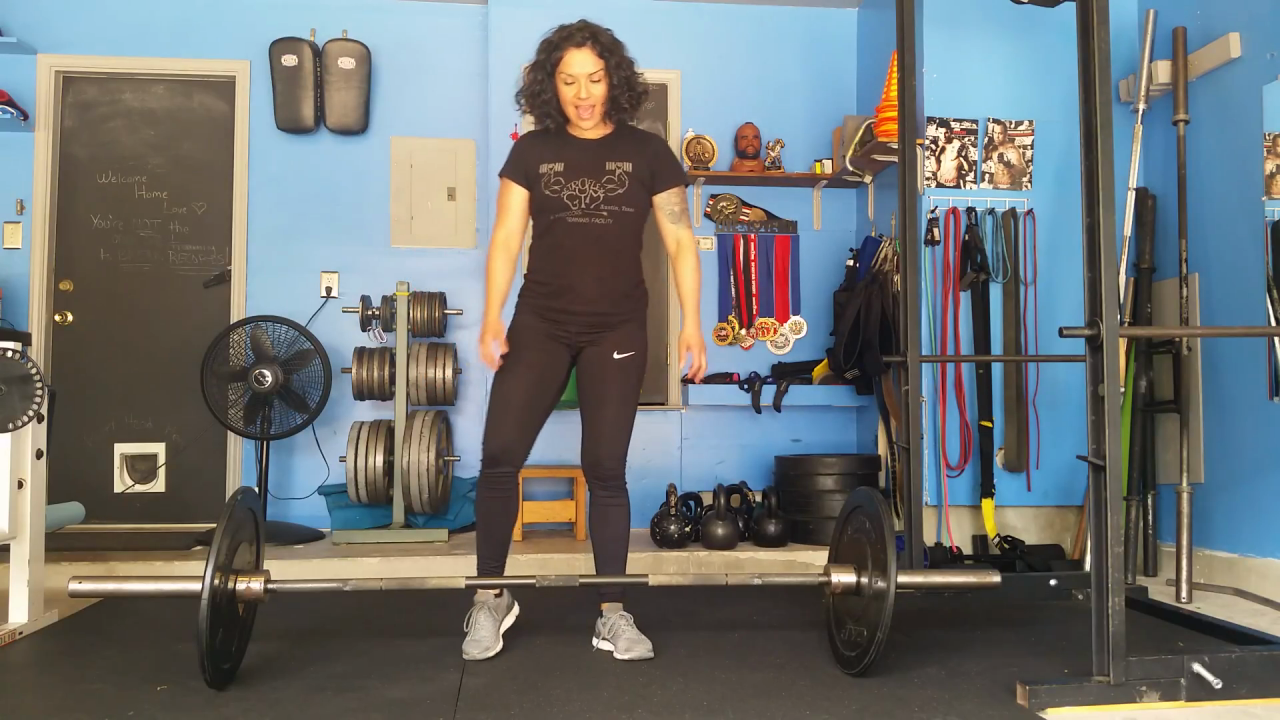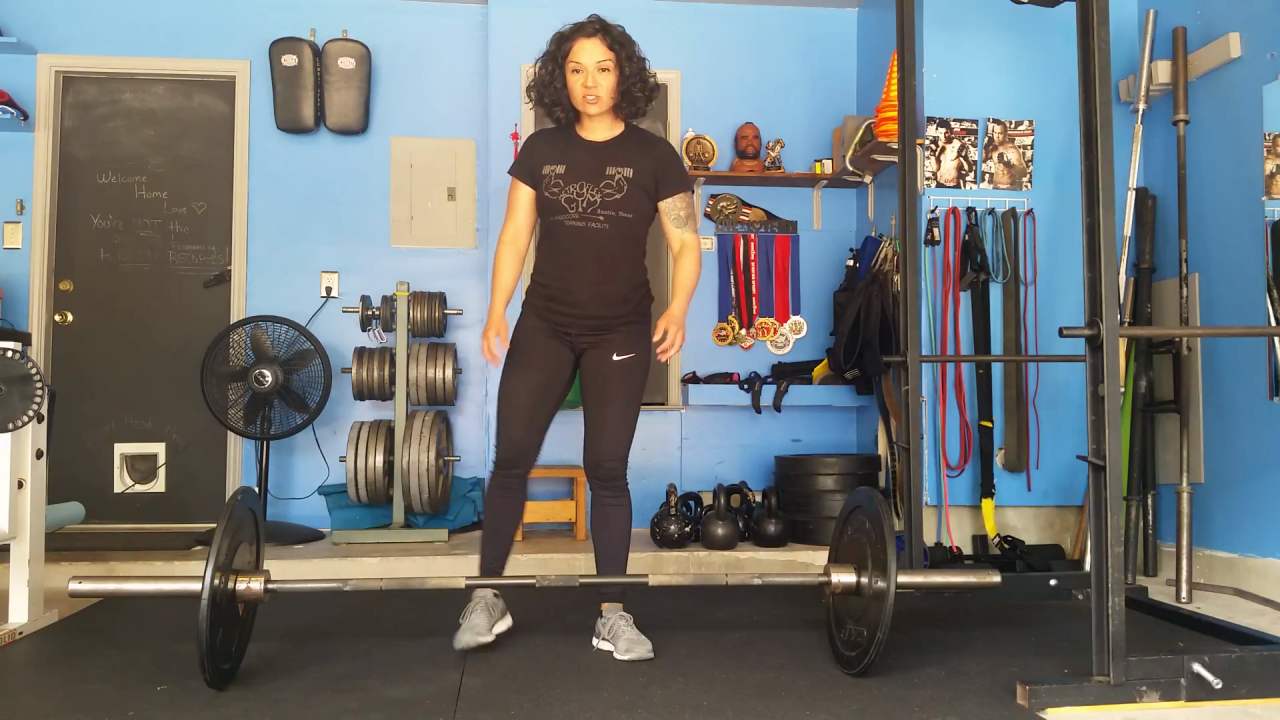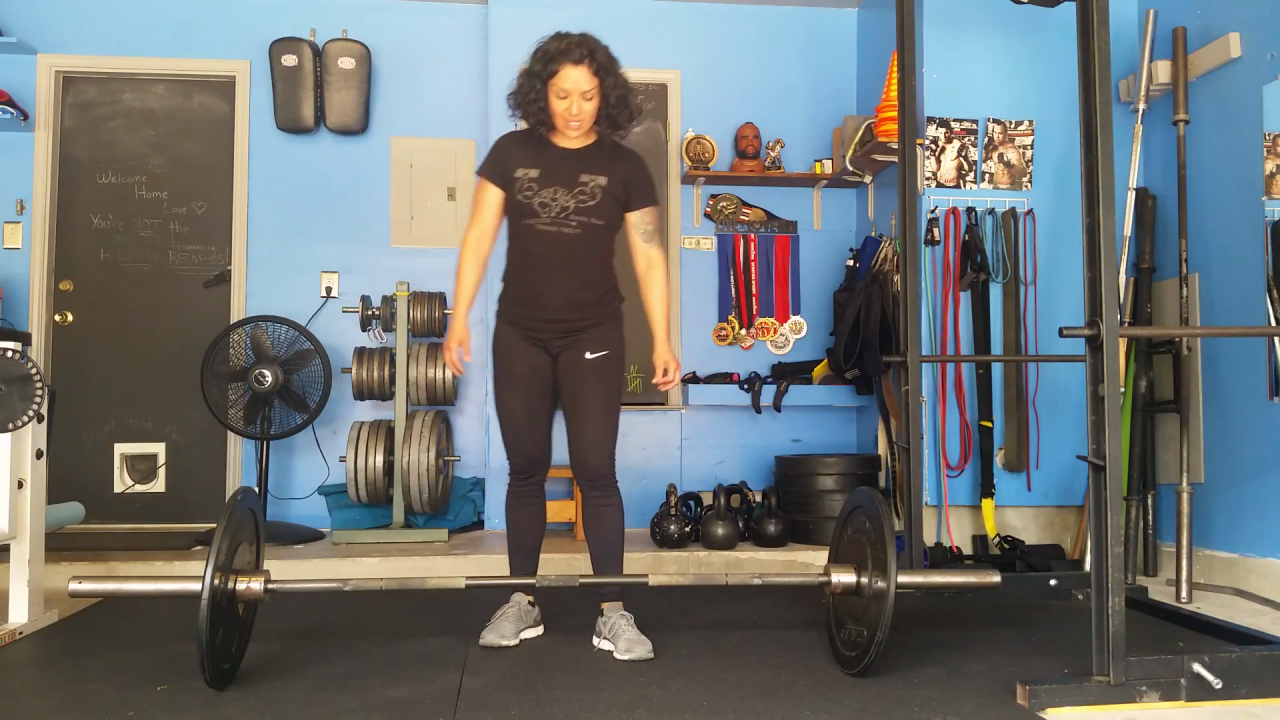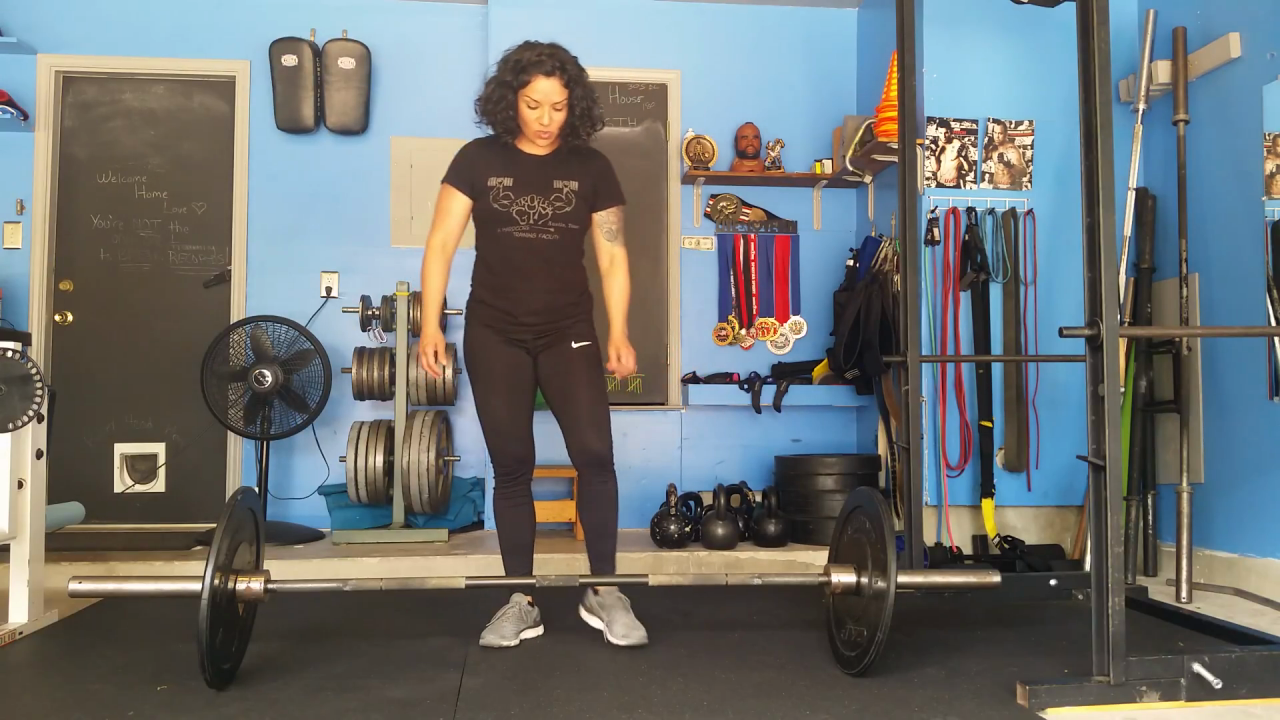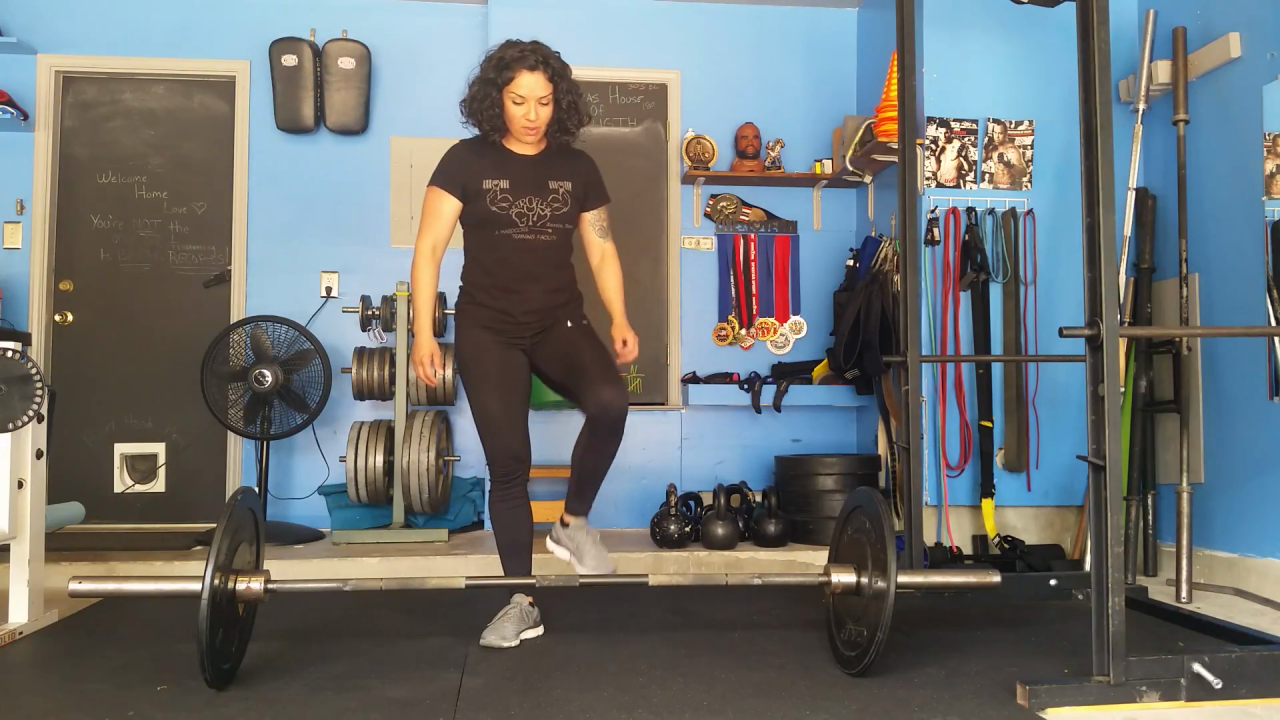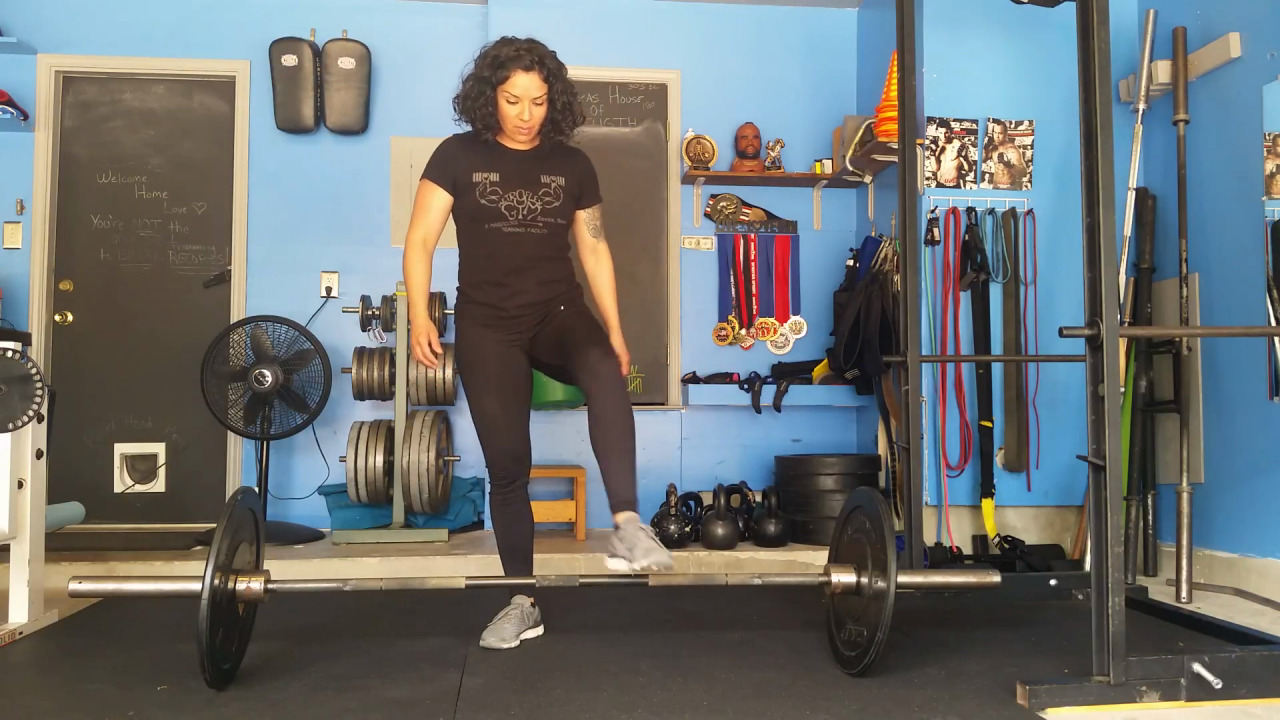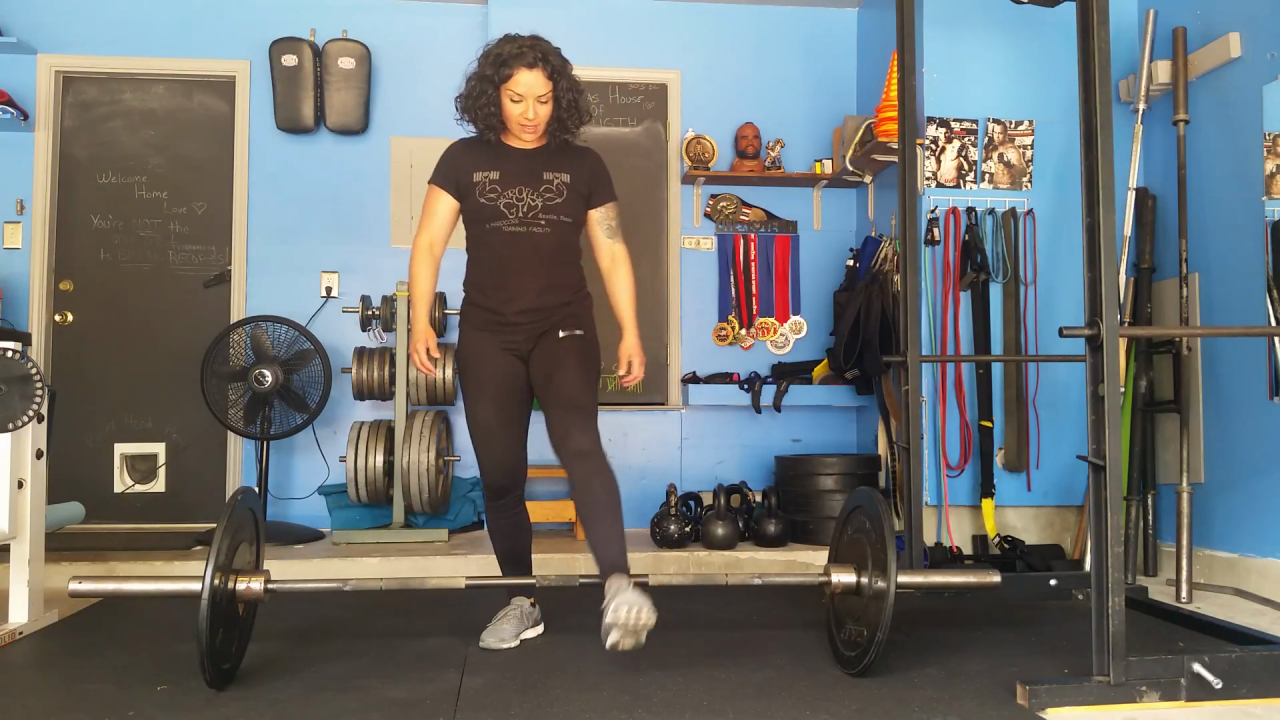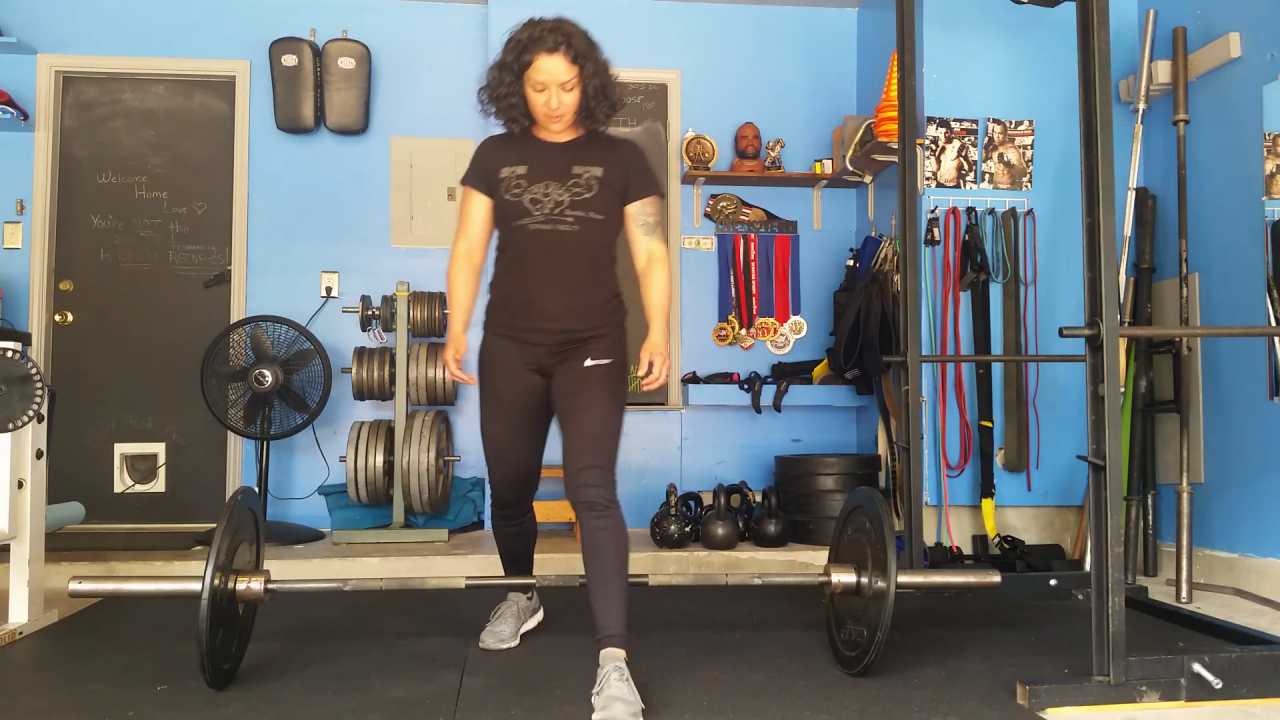
dt=0.3s
person 1, frame 1
left shoulder: (647, 151)
right shoulder: (532, 151)
left elbow: (680, 241)
right elbow: (506, 238)
left wrist: (692, 323)
right wrist: (491, 317)
left hip: (617, 330)
right hip: (540, 324)
left knee: (605, 470)
right knee: (500, 455)
left ankle: (612, 612)
right ankle: (491, 595)
person 1, frame 2
left shoulder: (654, 155)
right shoulder: (540, 150)
left elbow: (685, 245)
right elbow: (516, 236)
left wrist: (676, 310)
right wrist: (496, 312)
left hip: (620, 331)
right hip: (544, 325)
left knee: (607, 469)
right knee: (512, 457)
left ankle: (612, 613)
right ankle: (487, 594)
person 1, frame 3
left shoulder: (624, 166)
right shoulder: (511, 152)
left elbow: (650, 259)
right elbow: (479, 237)
left wrist: (662, 340)
right wrist: (459, 319)
left hip: (592, 334)
right hip: (519, 332)
left knee: (595, 468)
right knee: (526, 467)
left ankle: (612, 612)
right ankle: (523, 600)
person 1, frame 4
left shoulder: (592, 168)
right shoulder: (478, 160)
left elbow: (612, 256)
right elbow: (441, 244)
left wrist: (618, 332)
right wrist: (430, 324)
left hip: (567, 331)
right hip: (494, 333)
left knee: (592, 452)
right knee: (512, 465)
left ankle: (604, 591)
right ankle: (521, 601)
person 1, frame 5
left shoulder: (577, 167)
right shoulder: (466, 161)
left elbow: (601, 250)
right elbow: (429, 248)
left wrist: (619, 318)
right wrist: (423, 331)
left hip: (559, 322)
right hip: (487, 330)
left knee: (610, 401)
right knee: (508, 465)
left ankle: (573, 522)
right ankle: (522, 602)
person 1, frame 6
left shoulder: (572, 164)
right shoulder: (458, 156)
left elbow: (593, 251)
right elbow: (420, 239)
left wrist: (615, 329)
right wrist: (419, 316)
left hip: (558, 313)
right hip: (486, 327)
left knee: (604, 382)
right knee: (507, 466)
left ankle: (628, 529)
right ankle: (523, 602)
person 1, frame 7
left shoulder: (582, 164)
right shoulder: (464, 159)
left elbow: (611, 251)
right elbow: (429, 244)
left wrist: (630, 331)
right wrist: (419, 321)
left hip: (562, 328)
right hip: (488, 335)
left knee: (578, 441)
right knee: (500, 477)
left ankle: (618, 587)
right ankle: (523, 602)
person 1, frame 8
left shoulder: (620, 158)
right shoulder: (495, 156)
left elbow: (651, 254)
right elbow: (468, 251)
left wrist: (657, 332)
right wrist: (457, 331)
left hip: (593, 346)
right hip: (510, 346)
left knee: (591, 490)
right knee: (510, 487)
left ankle: (613, 659)
right ankle: (522, 597)
